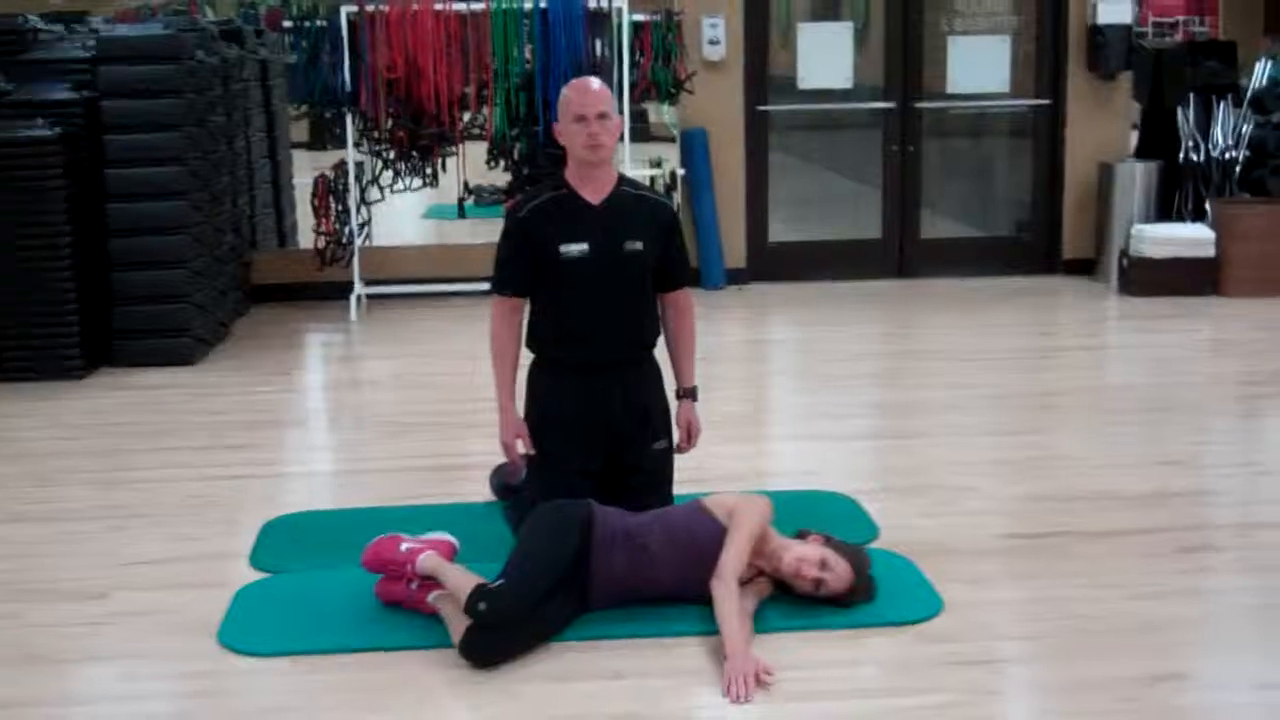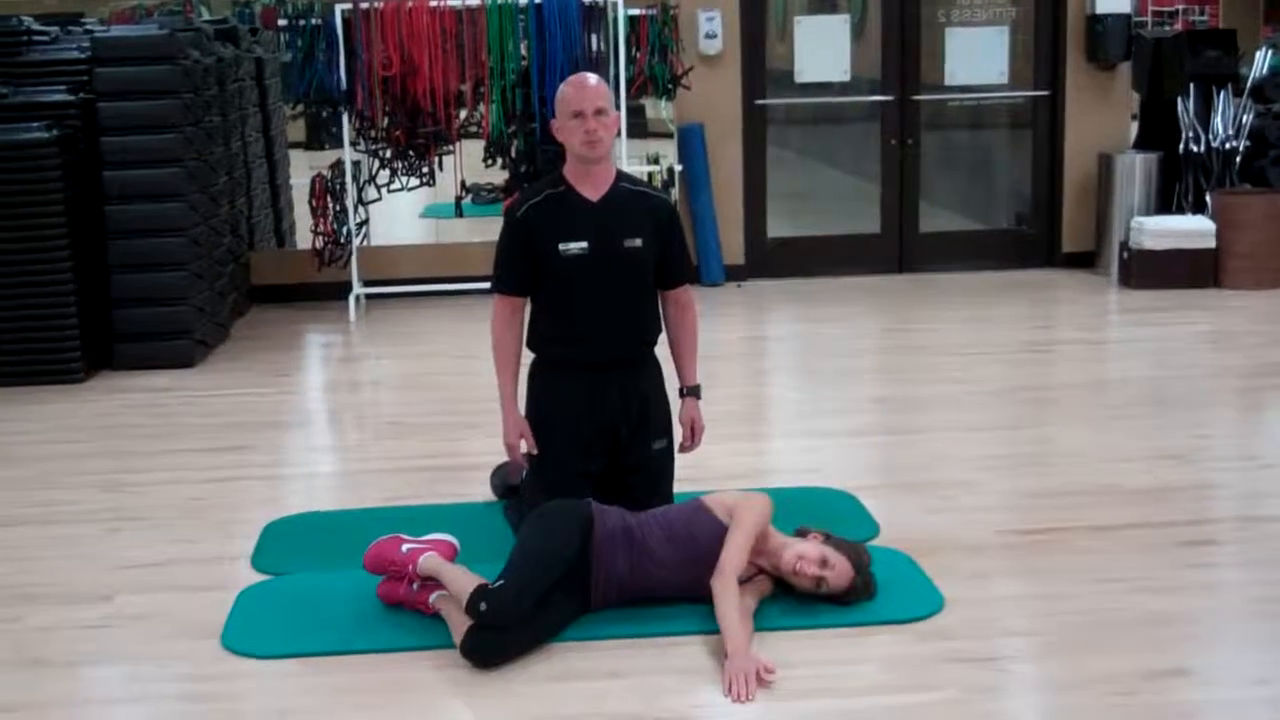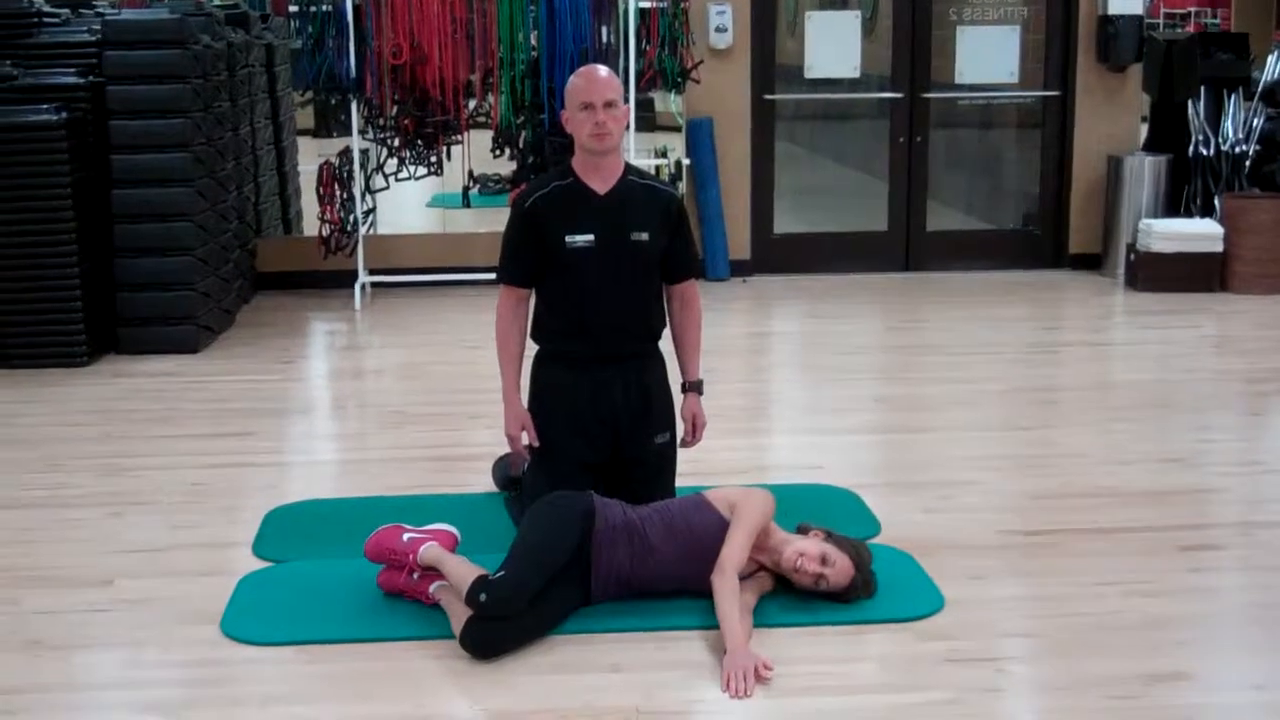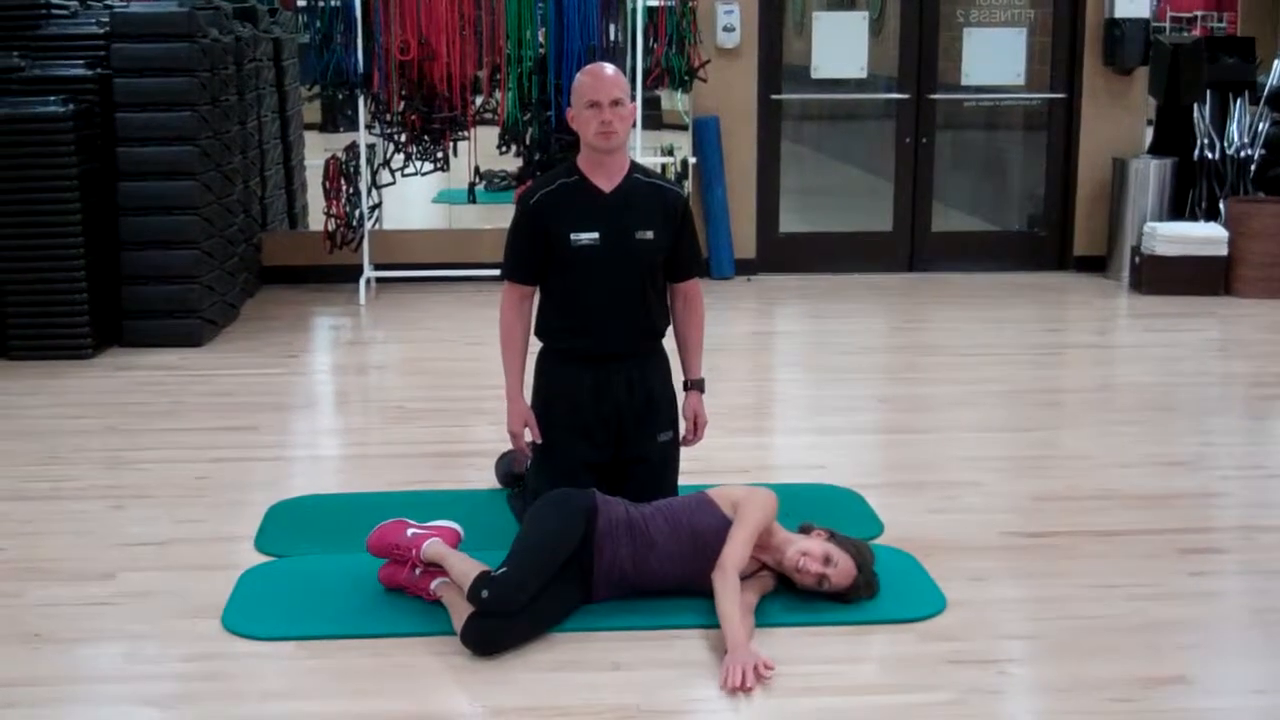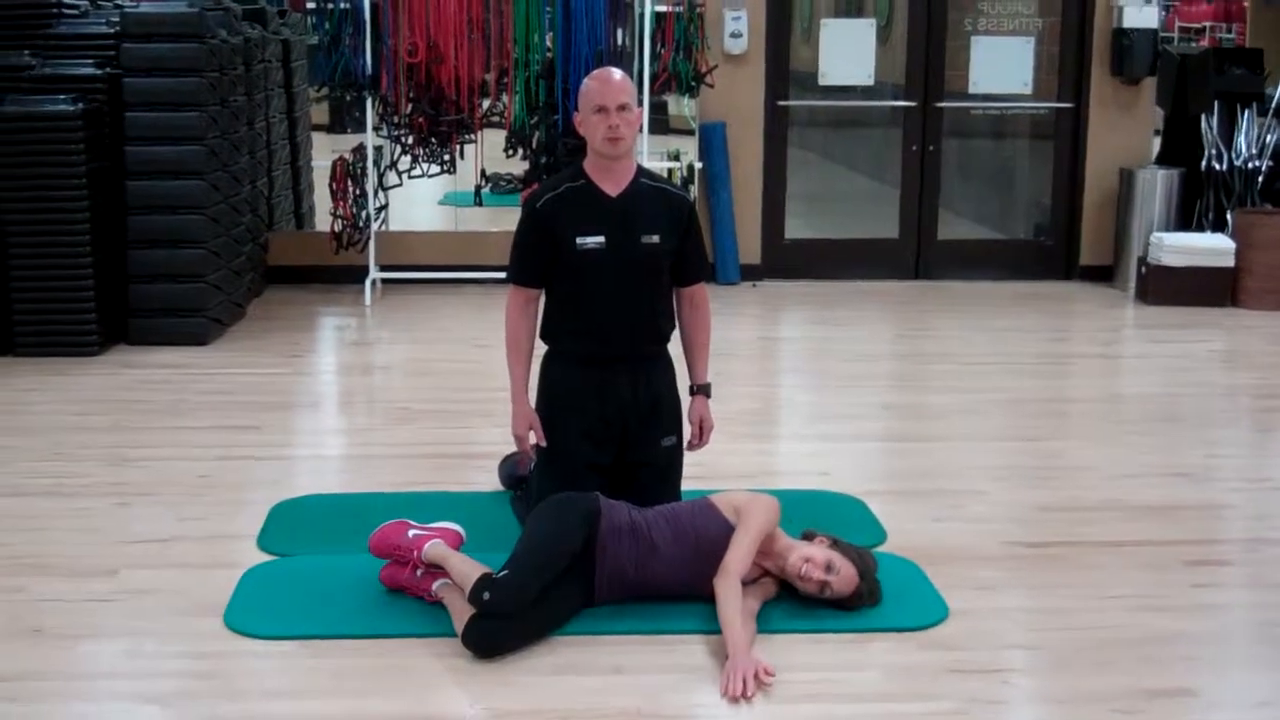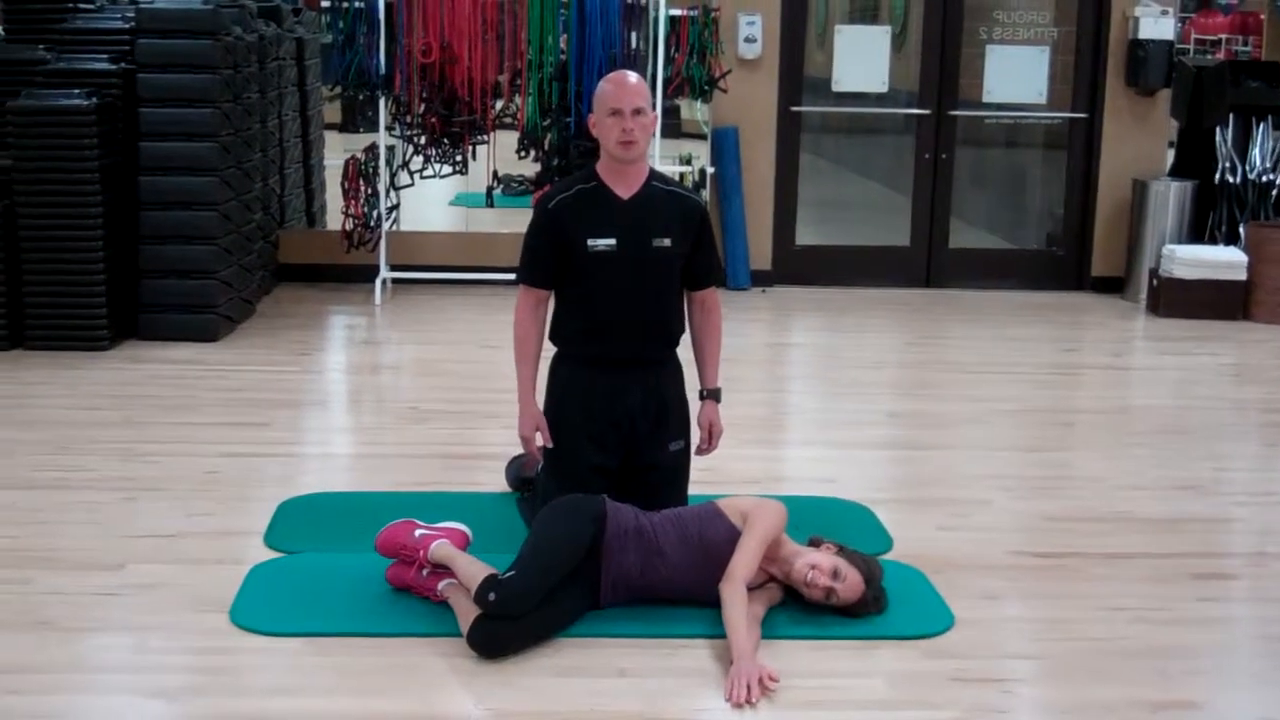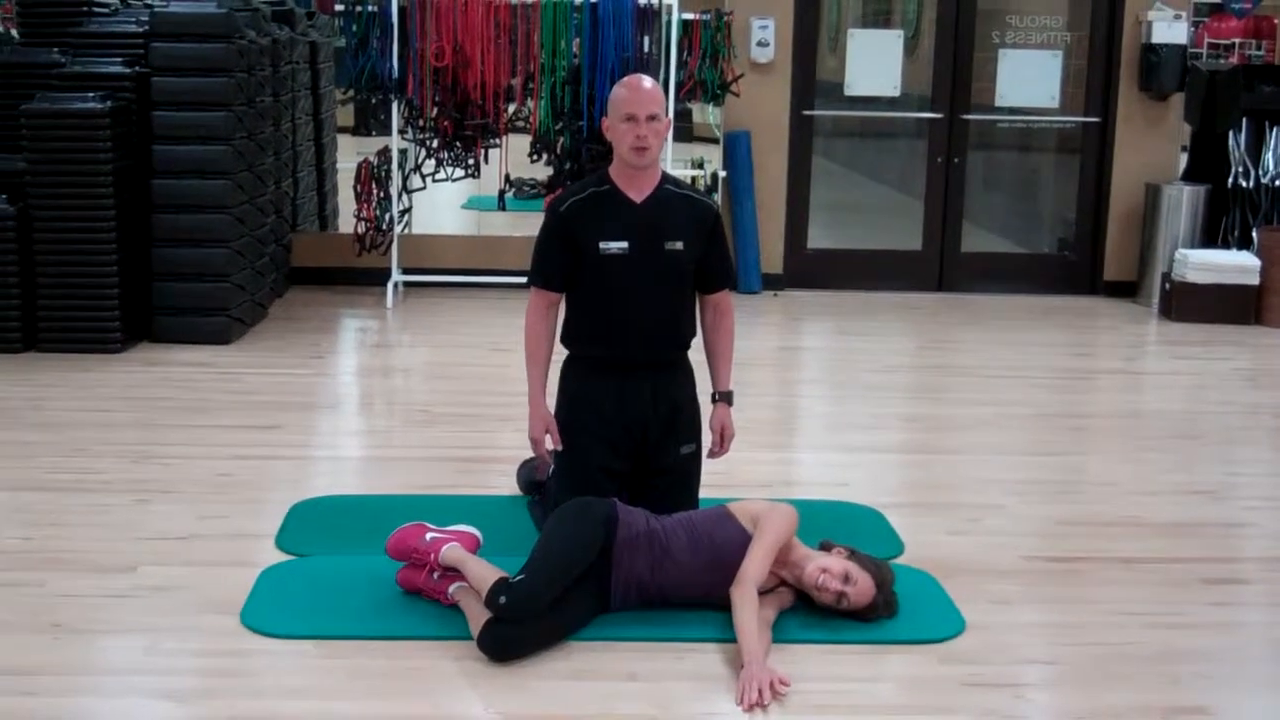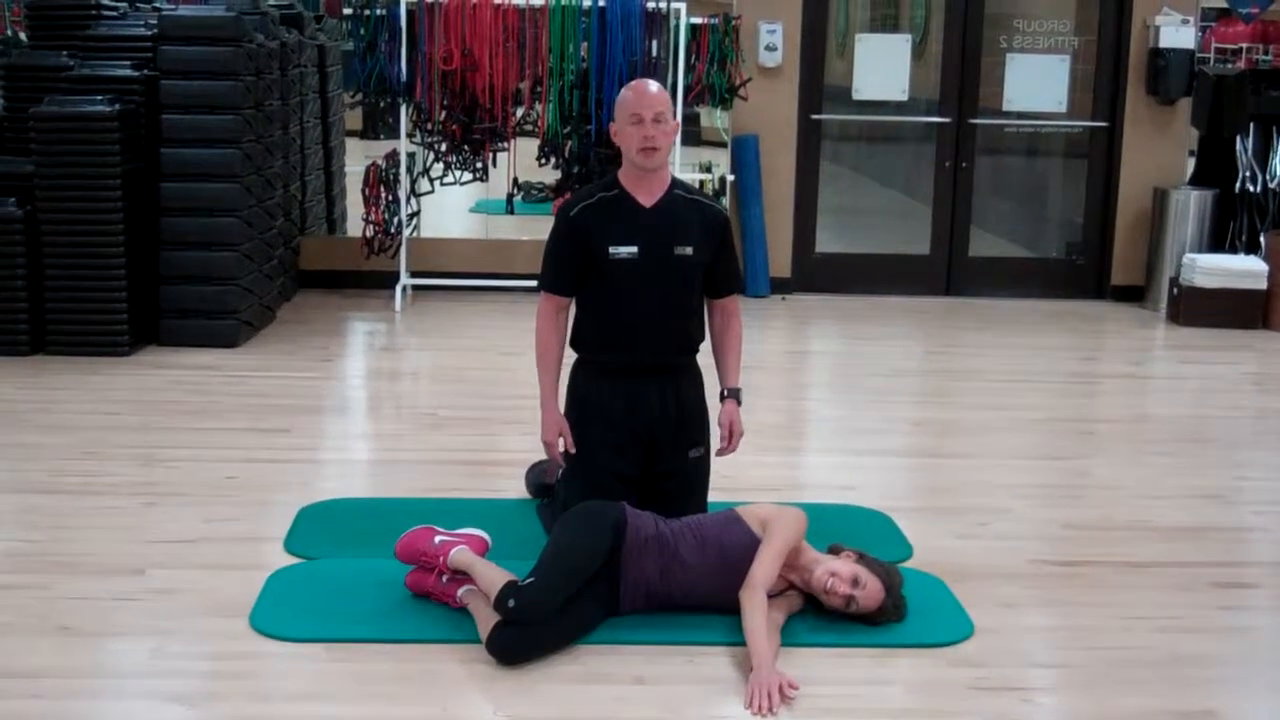
dt=0.3s
person 1, frame 1
left shoulder: (760, 585)
right shoulder: (756, 510)
left elbow: (735, 604)
right elbow: (722, 579)
left wrist: (741, 651)
right wrist: (738, 654)
left hip: (587, 592)
right hip: (577, 531)
left knee: (484, 648)
right knee: (497, 609)
left ankle: (431, 592)
right ankle: (423, 558)
person 1, frame 2
left shoulder: (761, 584)
right shoulder: (757, 507)
left elbow: (737, 602)
right elbow: (723, 576)
left wrist: (740, 650)
right wrist: (739, 652)
left hip: (589, 594)
right hip: (576, 531)
left knee: (485, 651)
right knee: (499, 610)
left ankle: (431, 593)
right ankle: (425, 559)
person 1, frame 3
left shoulder: (761, 579)
right shoulder: (759, 502)
left elbow: (736, 600)
right elbow: (724, 572)
left wrist: (739, 648)
right wrist: (736, 648)
left hip: (588, 585)
right hip: (578, 522)
left knee: (484, 640)
right knee: (499, 599)
left ankle: (432, 583)
right ankle: (425, 547)
person 1, frame 4
left shoulder: (763, 580)
right shoulder: (762, 502)
left elbow: (738, 599)
right elbow: (724, 572)
left wrist: (740, 648)
right wrist: (738, 648)
left hip: (590, 584)
right hip: (581, 520)
left knee: (485, 638)
right knee: (502, 596)
left ankle: (435, 580)
right ankle: (427, 544)
person 1, frame 5
left shoulder: (765, 587)
right shoulder: (764, 509)
left elbow: (740, 606)
right elbow: (726, 578)
left wrist: (740, 654)
right wrist: (739, 655)
left hip: (591, 588)
right hip: (584, 522)
left knee: (486, 639)
right knee: (503, 597)
left ankle: (436, 582)
right ankle: (430, 544)
person 1, frame 6
left shoulder: (769, 591)
right shoulder: (772, 513)
left elbow: (746, 609)
right elbow: (731, 582)
left wrist: (745, 659)
right wrist: (743, 658)
left hip: (599, 590)
right hip: (590, 525)
left knee: (492, 640)
right knee: (509, 598)
left ankle: (442, 582)
right ankle: (435, 546)
person 1, frame 7
left shoulder: (781, 596)
right shoulder: (783, 517)
left elbow: (756, 614)
right elbow: (742, 586)
left wrist: (754, 663)
right wrist: (754, 662)
left hip: (608, 593)
right hip: (601, 528)
left knee: (501, 643)
right knee: (518, 603)
left ankle: (451, 584)
right ankle: (445, 548)
person 1, frame 8
left shoulder: (791, 599)
right shoulder: (791, 520)
left elbow: (764, 616)
right elbow: (752, 590)
left wrist: (763, 667)
right wrist: (763, 666)
left hip: (618, 596)
right hip: (609, 530)
left knee: (510, 647)
right knee: (527, 605)
left ankle: (462, 588)
right ankle: (455, 551)
person 2, frame 1
left shoulder: (654, 211)
right shoulder: (531, 215)
left elbow: (676, 303)
right elbow: (507, 312)
left wrist: (687, 393)
right wrist: (507, 407)
left hip: (638, 387)
right hip: (561, 390)
right ankle: (515, 482)
person 2, frame 2
left shoulder: (654, 207)
right shoulder: (529, 213)
left elbow: (677, 300)
right elbow: (508, 311)
left wrist: (690, 391)
right wrist: (510, 408)
left hip: (639, 385)
right hip: (560, 389)
right ankle: (516, 481)
person 2, frame 3
left shoulder: (661, 200)
right shoulder: (537, 204)
left elbow: (683, 296)
right elbow: (513, 302)
left wrist: (692, 387)
right wrist: (511, 399)
left hip: (643, 380)
right hip: (563, 382)
right ankle: (519, 473)
person 2, frame 4
left shoulder: (667, 199)
right shoulder: (541, 201)
left elbow: (686, 294)
right elbow: (517, 299)
left wrist: (694, 385)
right wrist: (515, 396)
left hip: (646, 378)
right hip: (567, 378)
right ankle: (523, 472)
person 2, frame 5
left shoulder: (673, 204)
right shoulder: (547, 205)
left elbow: (692, 298)
right elbow: (523, 302)
left wrist: (700, 390)
right wrist: (519, 398)
left hip: (651, 382)
right hip: (571, 382)
right ankle: (527, 475)
person 2, frame 6
left shoulder: (685, 208)
right shoulder: (559, 207)
left elbow: (704, 304)
right elbow: (531, 303)
left wrist: (711, 395)
right wrist: (526, 399)
left hip: (659, 386)
right hip: (580, 384)
right ankle: (534, 474)
person 2, frame 7
left shoulder: (698, 212)
right shoulder: (572, 209)
left elbow: (717, 306)
right elbow: (543, 305)
left wrist: (722, 397)
right wrist: (537, 401)
left hip: (671, 388)
right hip: (591, 387)
right ankle: (546, 481)
person 2, frame 8
left shoulder: (707, 216)
right shoulder: (581, 214)
left elbow: (724, 308)
right elbow: (552, 309)
left wrist: (731, 393)
right wrist: (550, 406)
left hip: (679, 392)
right hip: (600, 391)
right ankle: (555, 481)
